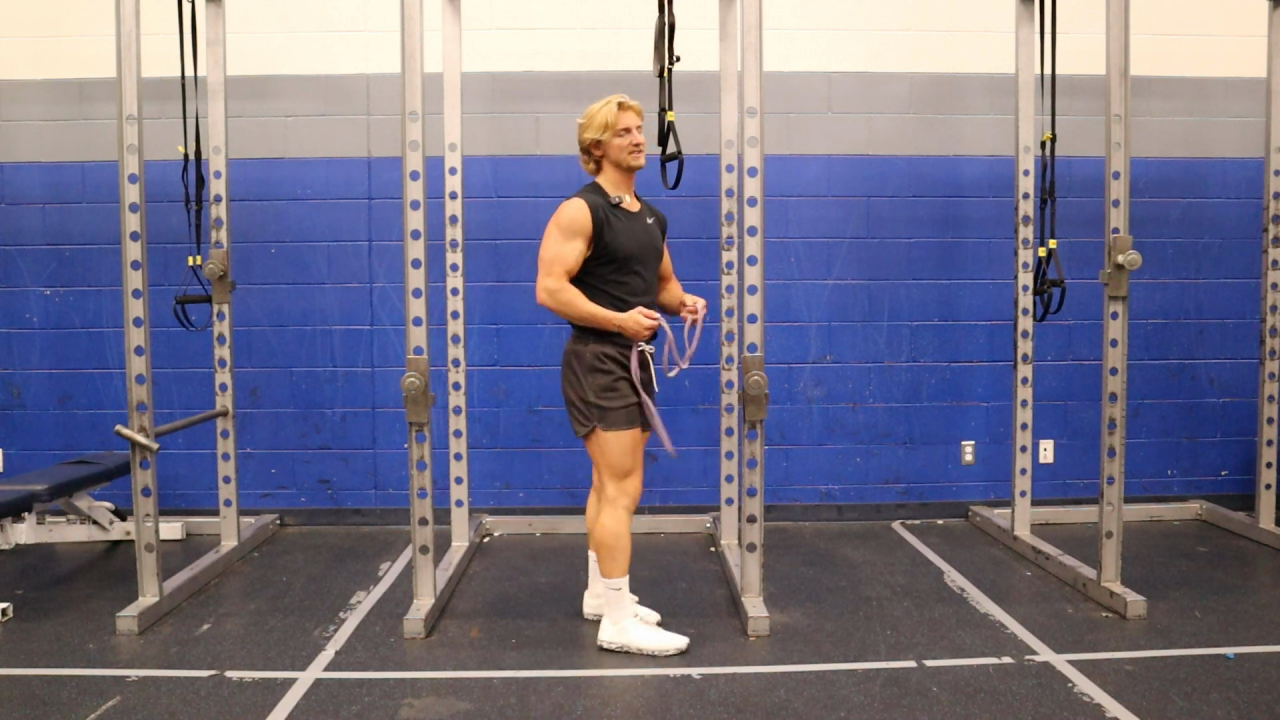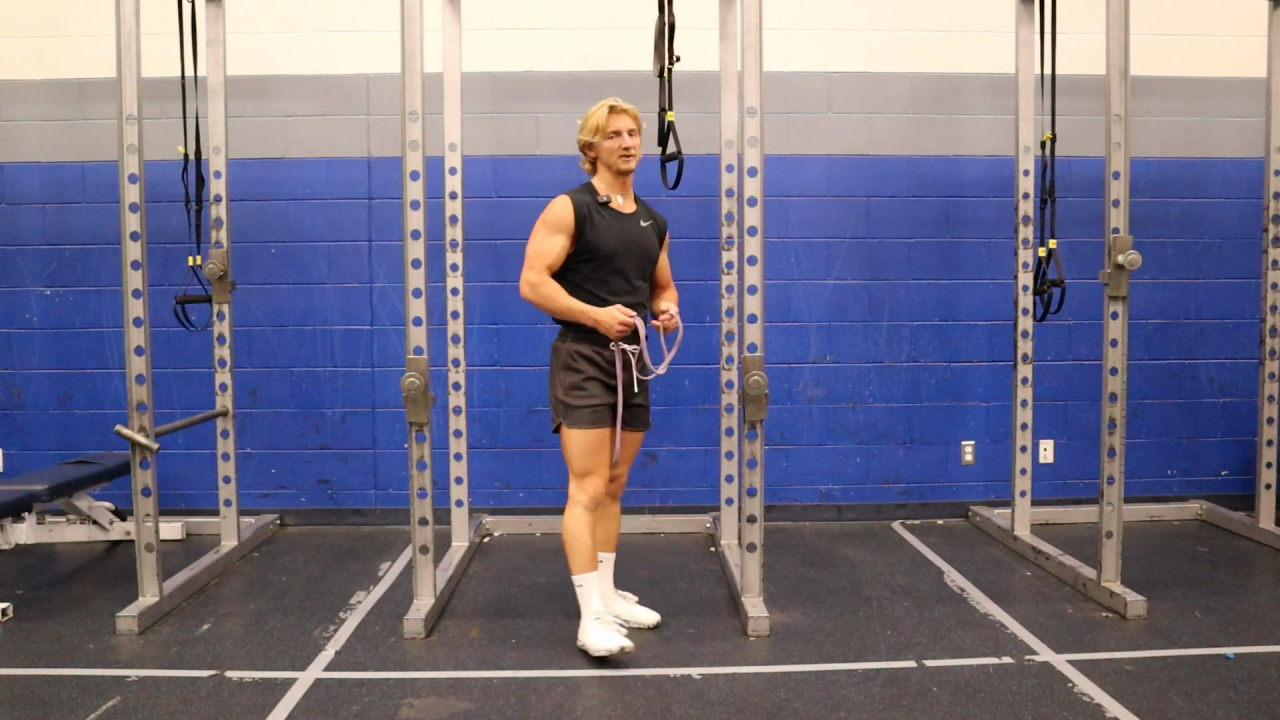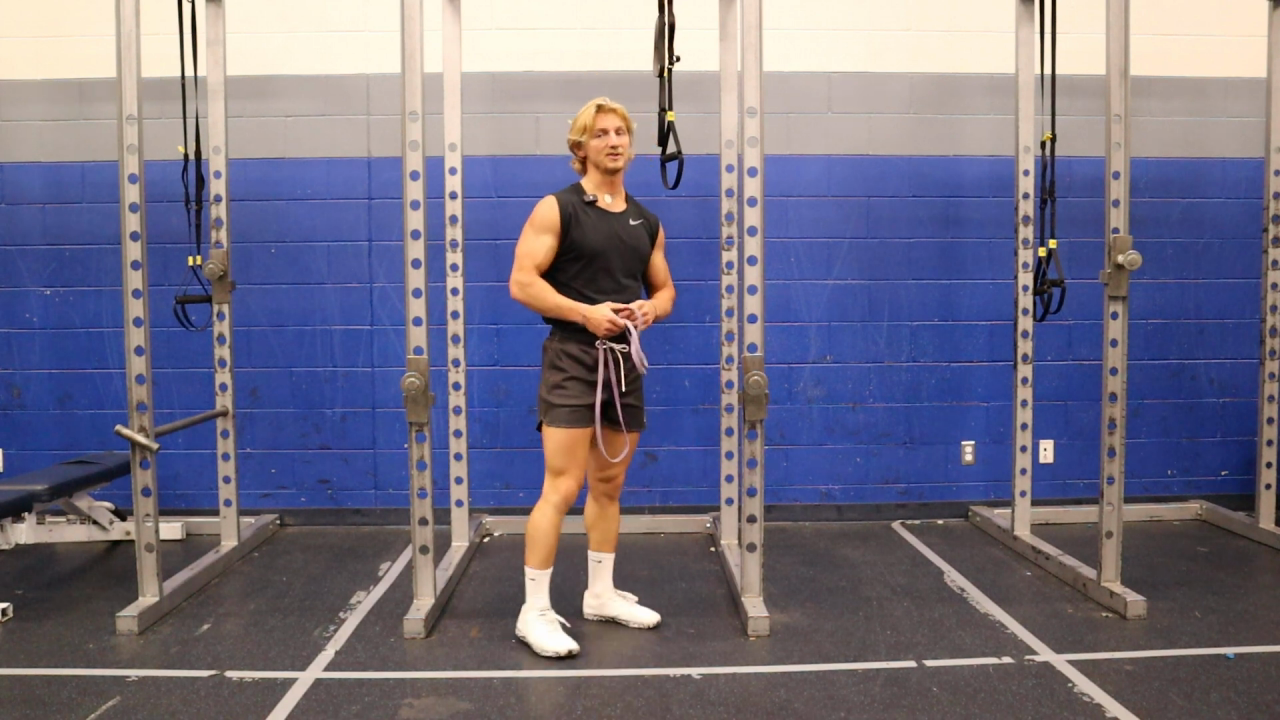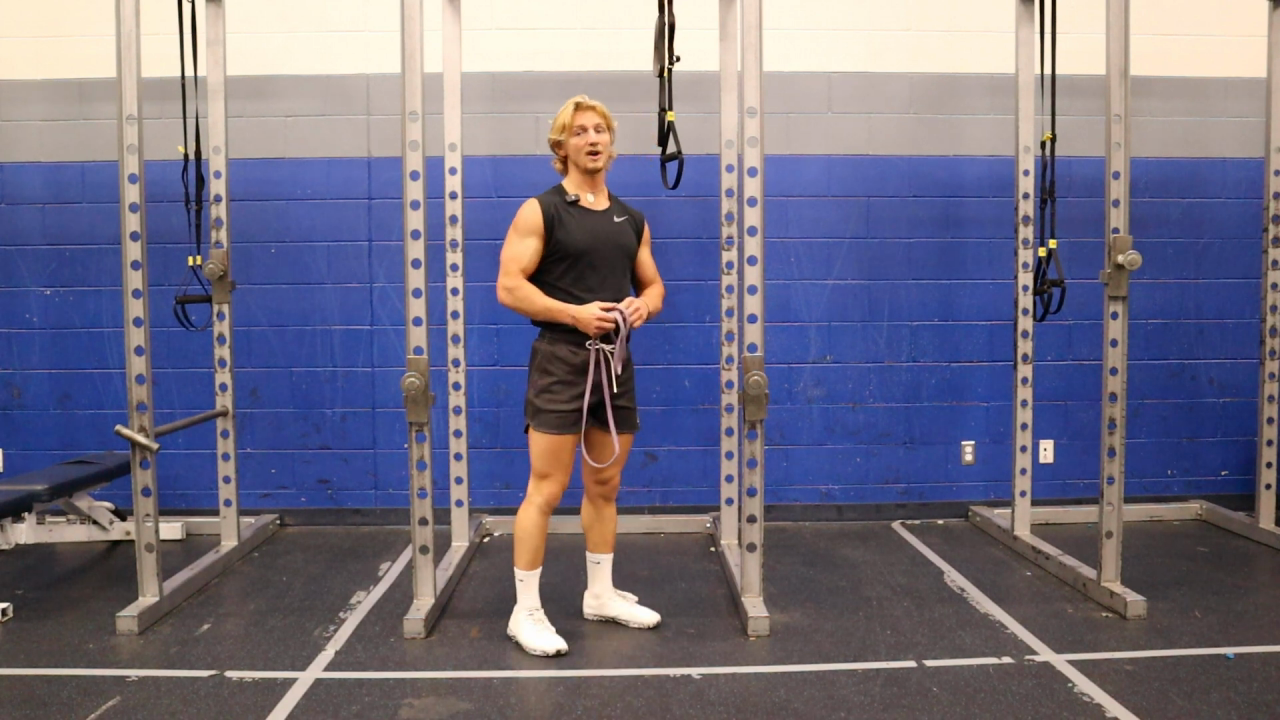
dt=0.2s
person 1, frame 1
left shoulder: (653, 217)
right shoulder: (580, 211)
left elbow: (662, 281)
right elbow: (550, 289)
left wrist: (684, 301)
right wrist: (618, 320)
left hip: (638, 362)
right hip: (598, 361)
left knee: (612, 486)
right knee: (621, 490)
left ankle: (602, 593)
right ankle: (618, 621)
person 1, frame 2
left shoulder: (654, 221)
right shoulder: (569, 208)
left elbow: (663, 286)
right elbow: (533, 282)
left wrist: (668, 308)
right wrist: (595, 315)
left hip: (631, 361)
right hip: (582, 358)
left knee: (613, 486)
right knee: (587, 490)
left ankle: (603, 591)
right ankle: (593, 616)
person 1, frame 3
left shoulder: (646, 221)
right shoulder: (557, 208)
left elbow: (664, 288)
right elbow: (522, 282)
left wrist: (652, 308)
right wrist: (585, 312)
left hip: (624, 360)
right hip: (572, 357)
left knee: (609, 486)
right knee: (561, 488)
left ankle: (602, 592)
right ankle: (535, 610)
person 1, frame 4
left shoulder: (631, 220)
right shoulder: (540, 210)
left elbow: (653, 286)
right elbow: (509, 288)
left wrist: (644, 307)
right wrist: (574, 314)
left hip: (615, 362)
right hip: (561, 360)
left knee: (604, 486)
right knee: (547, 490)
left ankle: (601, 593)
right ankle: (525, 610)
